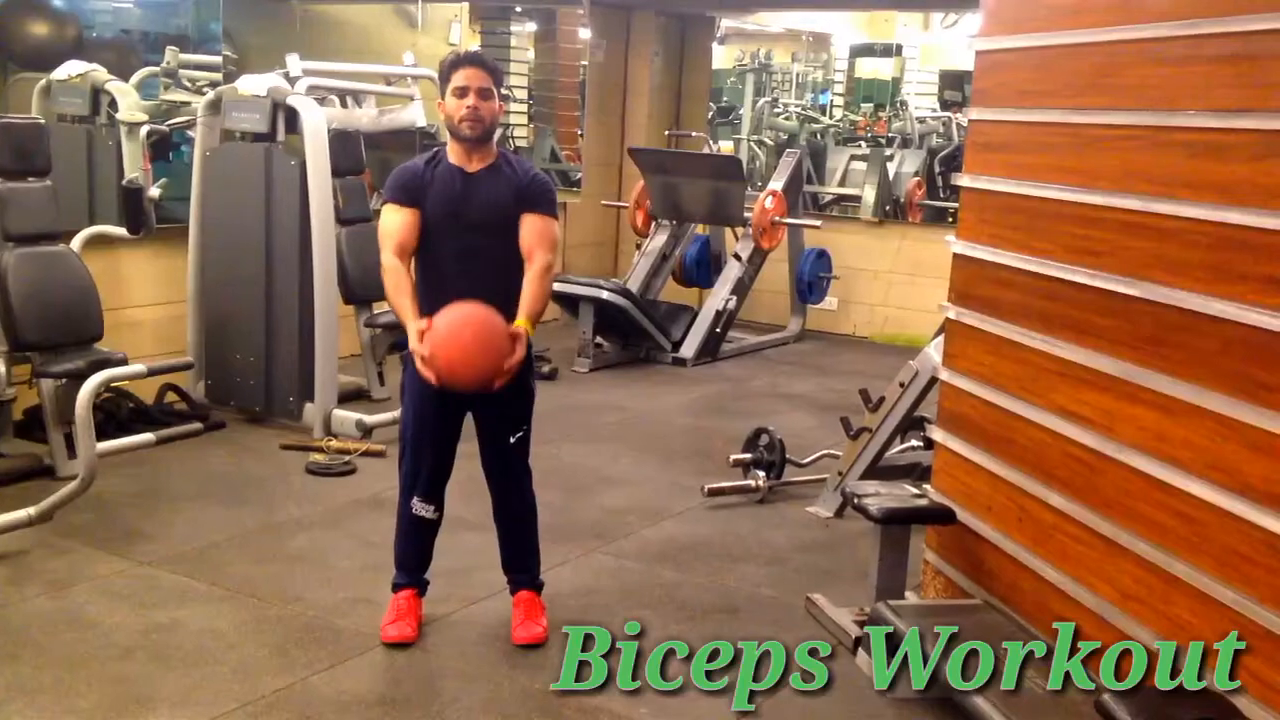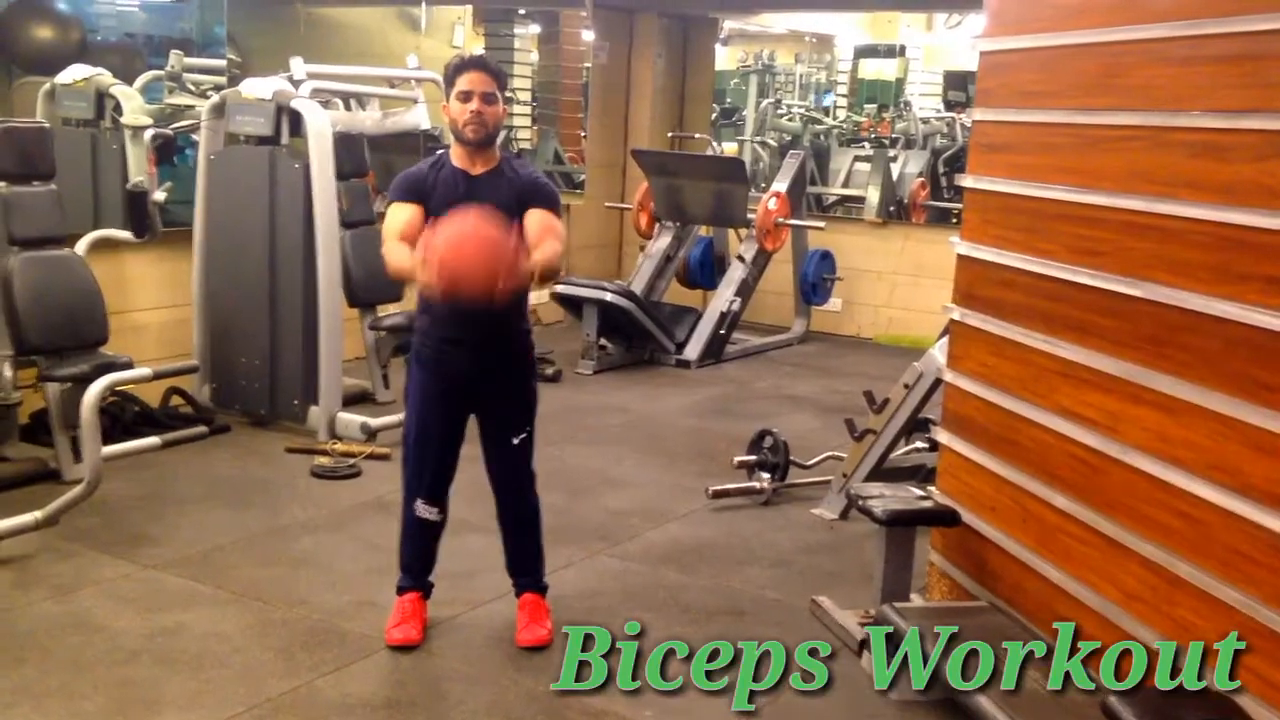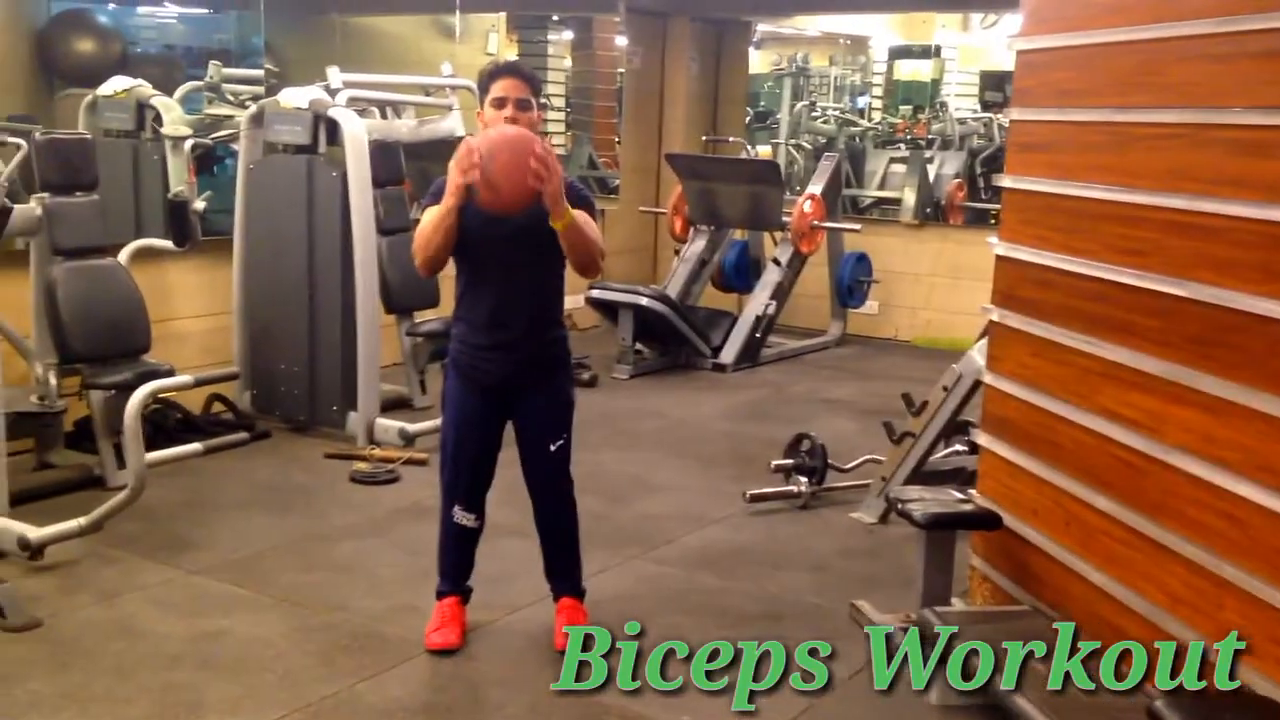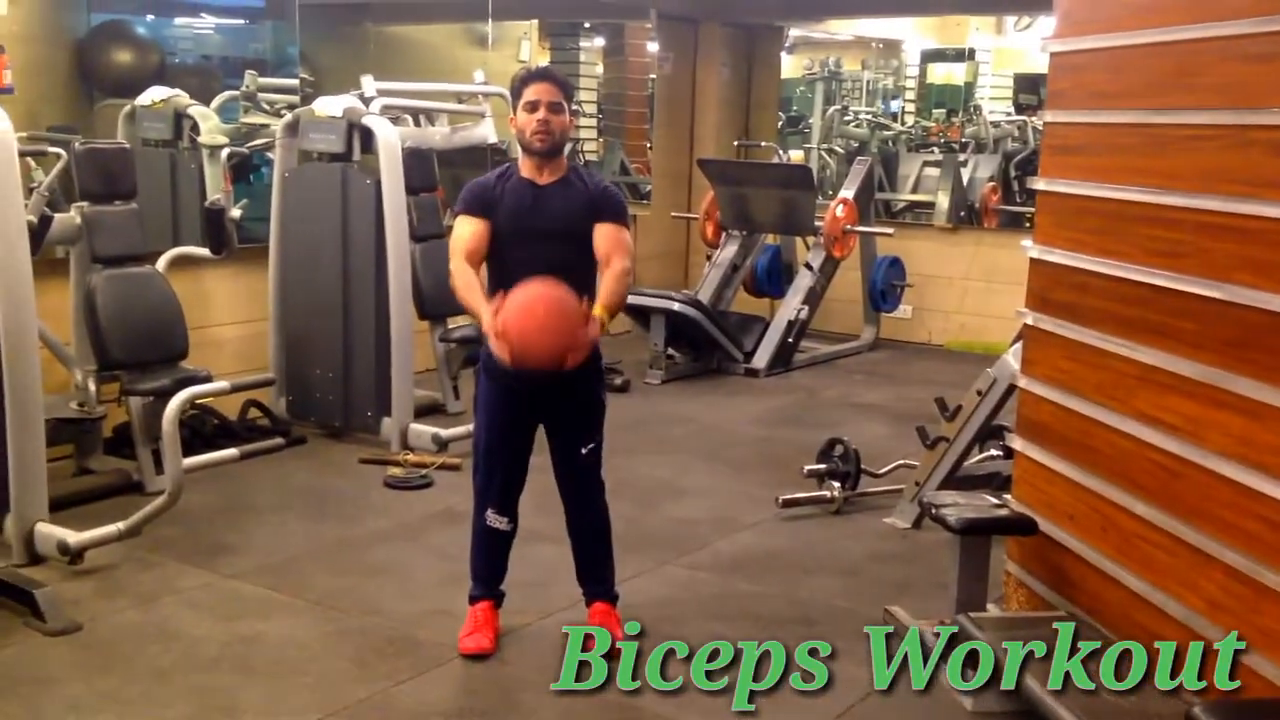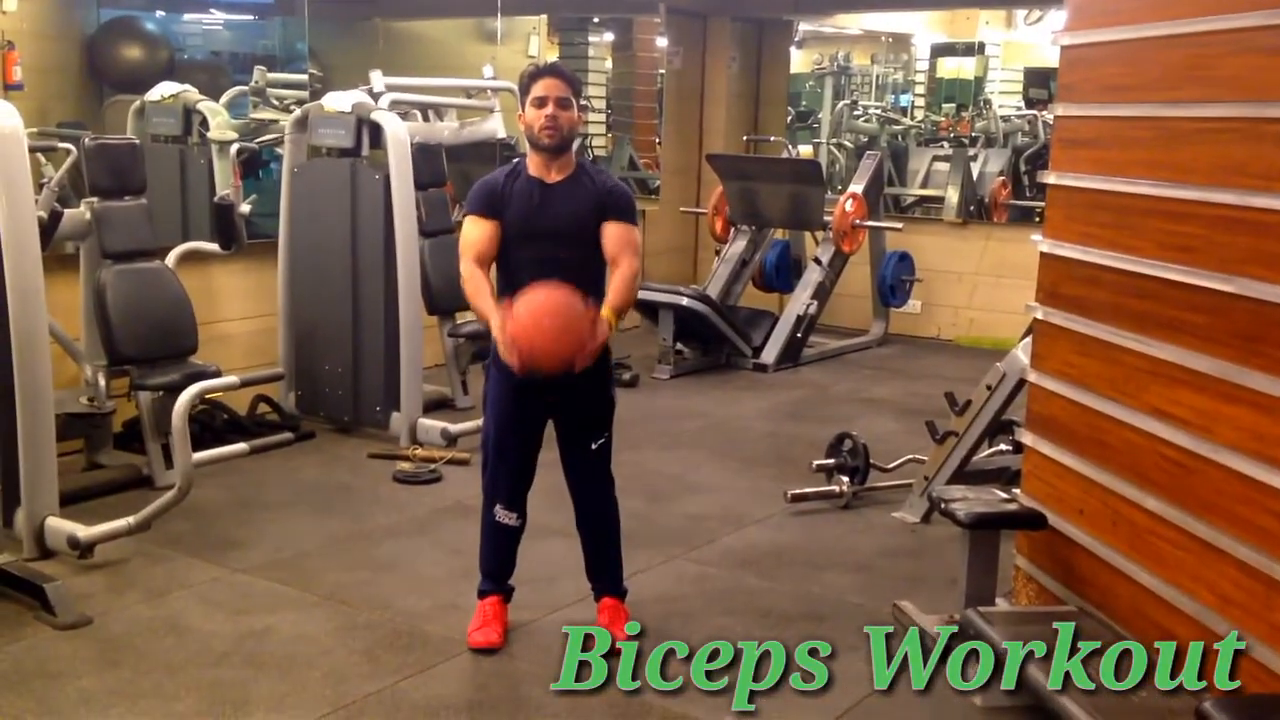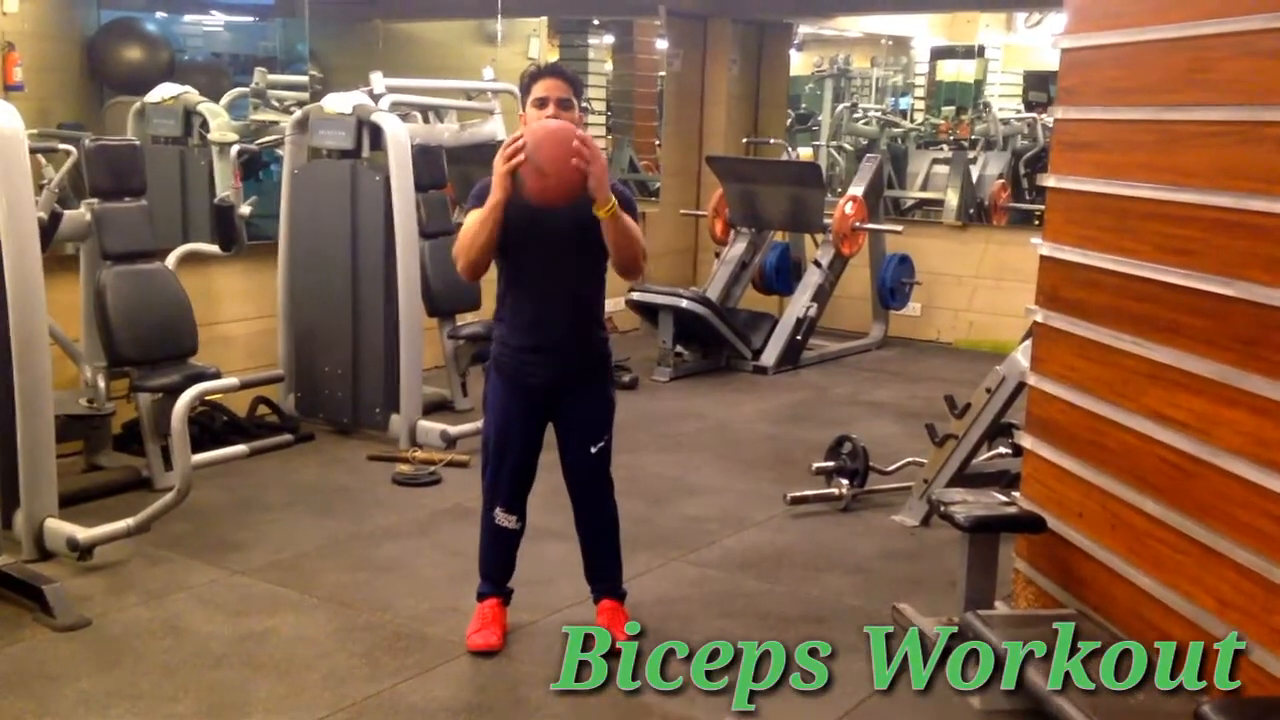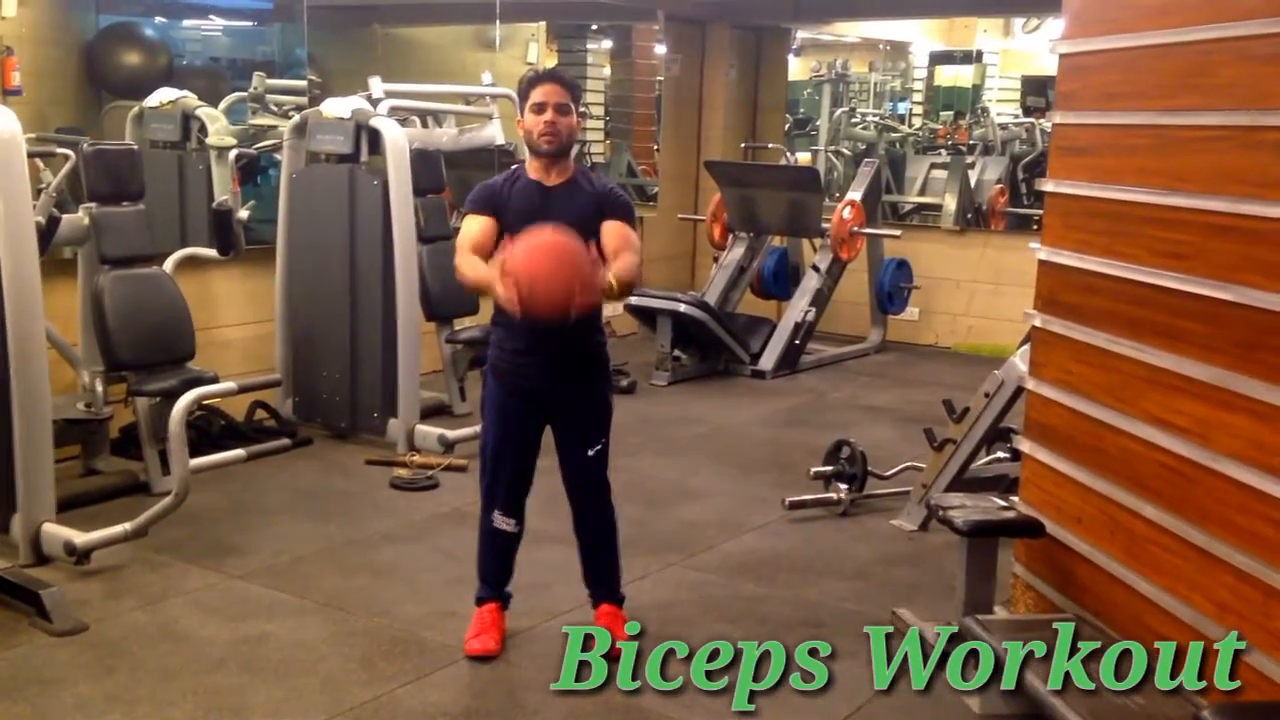
dt=0.7s
person 1, frame 1
left shoulder: (529, 183)
right shoulder: (412, 179)
left elbow: (540, 261)
right elbow: (394, 257)
left wrist: (522, 329)
right wrist: (414, 325)
left hip: (505, 354)
right hip: (433, 353)
left knee: (511, 477)
right knee: (421, 476)
left ankle: (526, 590)
right ankle: (407, 589)
person 1, frame 2
left shoulder: (530, 185)
right shoulder: (416, 181)
left elbow: (552, 251)
right elbow: (392, 247)
left wrist: (527, 265)
right wrist: (418, 263)
left hip: (507, 356)
right hip: (436, 354)
left knee: (515, 479)
right knee: (424, 478)
left ankle: (531, 593)
right ankle: (412, 592)
person 1, frame 3
left shoulder: (565, 188)
right shoulder: (451, 185)
left elbow: (592, 262)
right elbow: (424, 260)
left wrist: (556, 208)
right wrist: (455, 199)
left hip: (544, 365)
right hip: (473, 363)
left knee: (553, 485)
right knee: (462, 486)
left ankle: (569, 598)
right ankle: (451, 597)
person 1, frame 4
left shoulder: (598, 195)
right shoulder: (484, 193)
left elbow: (618, 265)
right elbow: (461, 265)
left wrist: (598, 316)
right wrist: (486, 316)
left hip: (576, 369)
right hip: (504, 367)
left knee: (584, 488)
right knee: (495, 488)
left ankle: (601, 602)
right ankle: (484, 602)
person 1, frame 5
left shoulder: (607, 192)
right shoulder: (493, 190)
left elbow: (627, 265)
right elbow: (471, 266)
left wrist: (605, 321)
right wrist: (496, 319)
left hip: (585, 366)
right hip: (513, 366)
left knee: (593, 484)
right knee: (503, 485)
left ankle: (610, 597)
right ankle: (493, 597)
person 1, frame 6
left shoulder: (607, 190)
right shoulder: (494, 188)
left elbow: (633, 266)
right elbow: (467, 266)
left wrist: (601, 196)
right wrist: (500, 195)
left hip: (585, 368)
right hip: (514, 367)
left knee: (593, 488)
right knee: (503, 489)
left ankle: (610, 600)
right ankle: (492, 599)
person 1, frame 7
left shoulder: (605, 197)
right shoulder: (492, 194)
left elbow: (630, 263)
right elbow: (464, 260)
left wrist: (605, 281)
right wrist: (495, 278)
left hip: (583, 370)
right hip: (512, 369)
left knee: (591, 490)
right knee: (502, 491)
left ankle: (607, 604)
right ankle: (490, 603)
